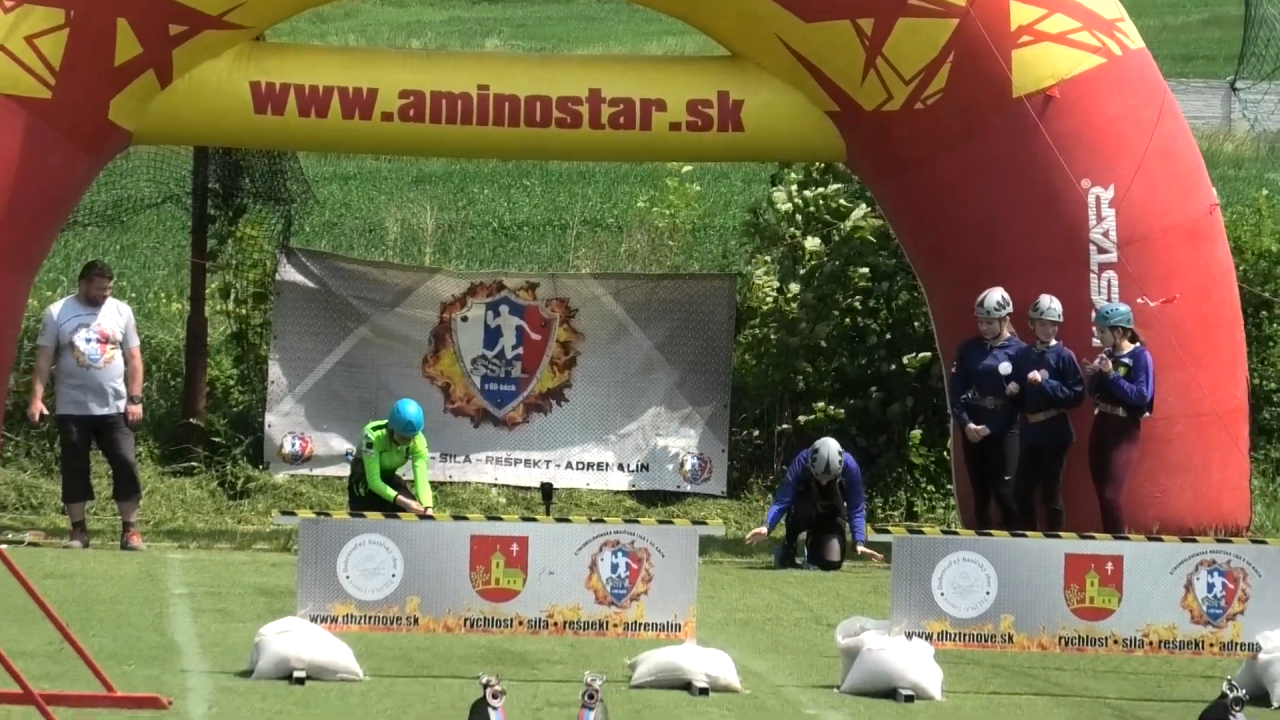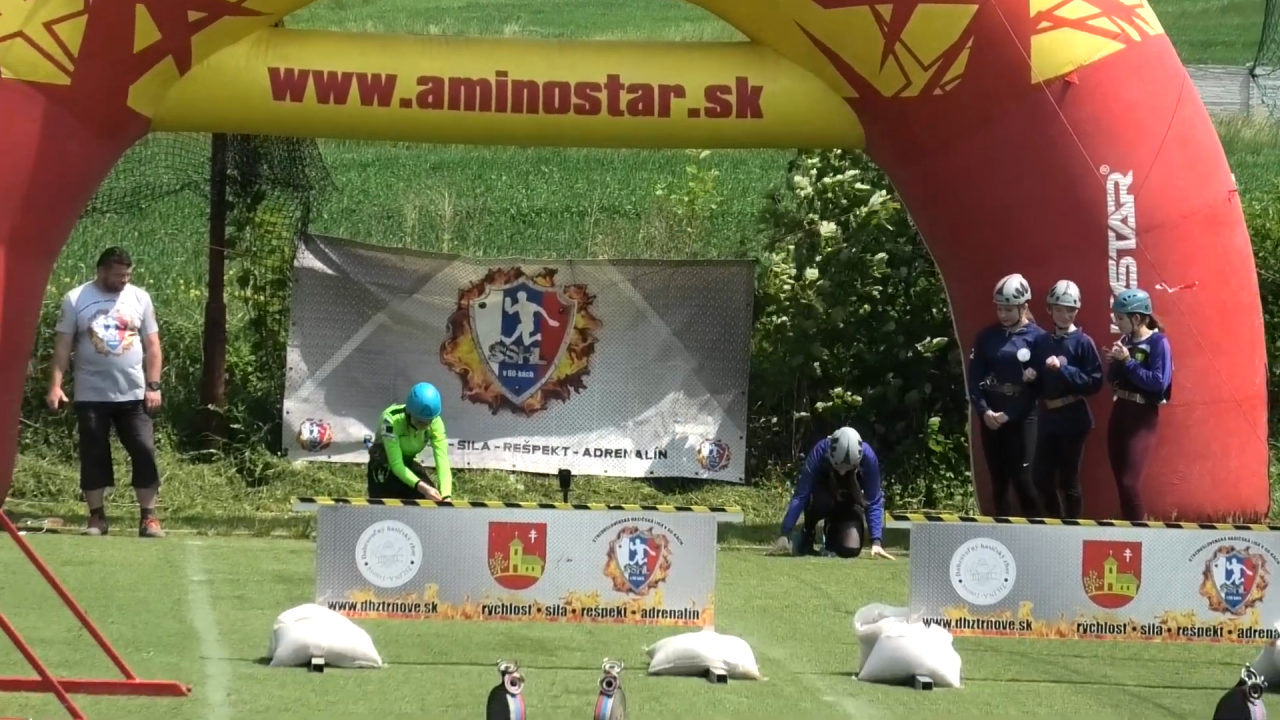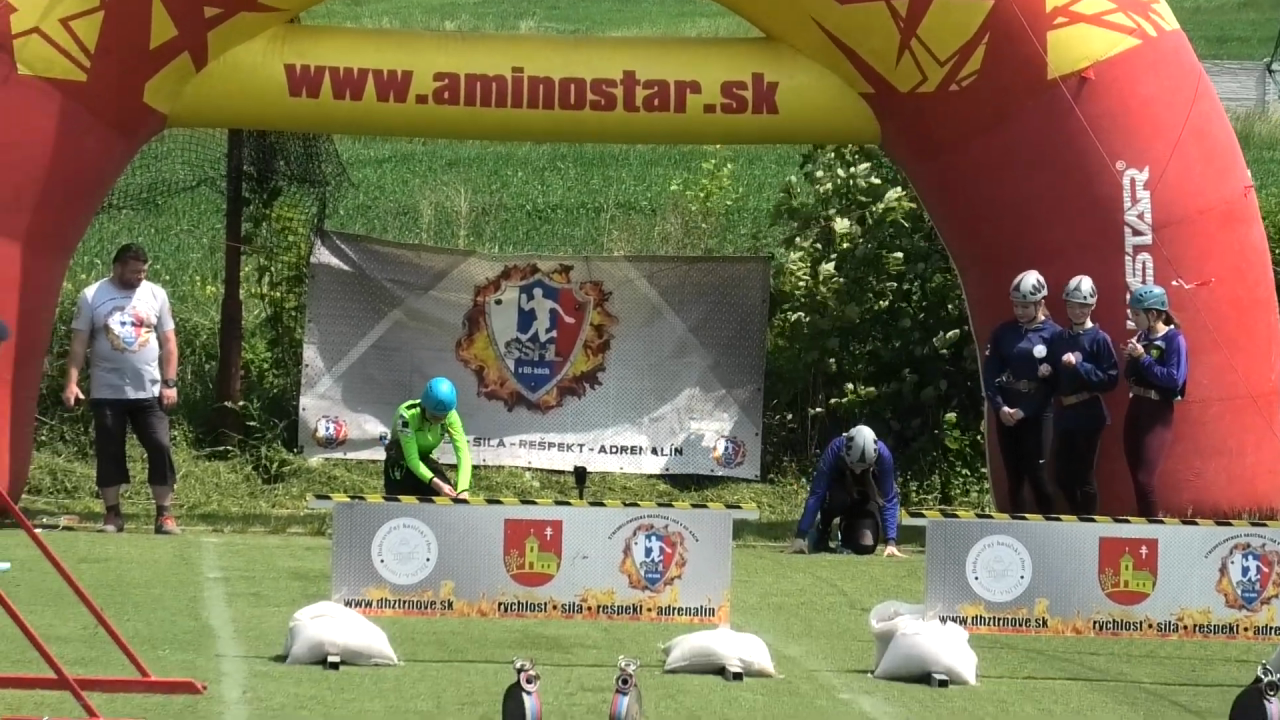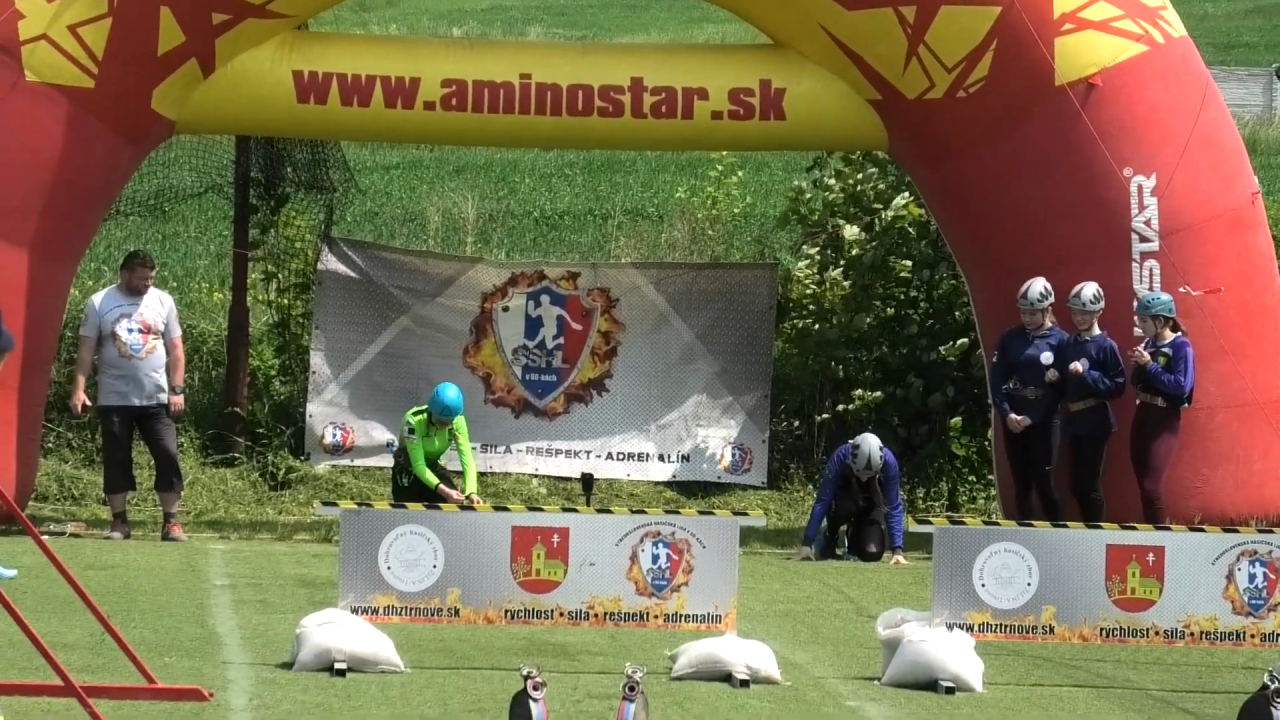
dt=0.1s
person 1, frame 1
left shoulder: (121, 311)
right shoulder: (57, 313)
left elbow: (134, 358)
right elbow: (44, 359)
left wrist: (135, 399)
right wrist: (36, 398)
left hip: (114, 408)
right hip: (72, 409)
left knee: (126, 466)
right knee: (74, 469)
left ankle: (130, 530)
right ankle: (78, 530)
person 1, frame 2
left shoulder: (140, 297)
right shoulder: (75, 299)
left elbow: (152, 345)
right elbow: (63, 346)
left wrist: (153, 386)
right wrist: (55, 385)
left hip: (133, 395)
right hip: (90, 396)
left knee: (144, 453)
right knee: (93, 456)
left ankle: (148, 517)
right ankle: (96, 517)
person 1, frame 3
left shoulder: (156, 294)
right shoulder: (92, 296)
left elbow: (168, 342)
right elbow: (79, 343)
left wrist: (170, 383)
right wrist: (71, 382)
left hip: (149, 392)
right hip: (107, 393)
left knee: (161, 450)
right knee: (109, 453)
left ankle: (164, 515)
right ankle: (112, 515)
person 1, frame 4
left shoulder: (163, 301)
right shoulder: (99, 302)
left elbow: (175, 349)
right elbow: (86, 350)
left wrist: (176, 390)
right wrist: (78, 388)
left hip: (156, 399)
right hip: (114, 399)
left knee: (168, 457)
right knee: (116, 460)
left ankle: (171, 521)
right ankle: (119, 521)
person 2, frame 1
left shoulder: (1019, 351)
right shoulder: (968, 349)
right elbow: (955, 390)
left wrist: (990, 428)
right wrist: (965, 423)
left hip: (1004, 429)
right hip: (972, 427)
left knee: (1003, 491)
right knee: (980, 491)
person 2, frame 2
left shoulder: (1037, 337)
right shoulder: (987, 335)
right elbow: (973, 377)
left wrist: (1008, 414)
right wrist: (983, 410)
left hip: (1021, 415)
right hip: (990, 413)
left knee: (1020, 477)
right knee: (998, 478)
person 2, frame 3
left shoulder: (1053, 333)
right shoulder: (1003, 331)
right elbow: (989, 373)
left wrist: (1024, 411)
right wrist: (999, 407)
left hip: (1037, 412)
right hip: (1006, 410)
left knee: (1036, 474)
right knee: (1013, 475)
person 2, frame 4
left shoulder: (1060, 340)
right shoulder: (1010, 338)
left elbow: (1059, 389)
right elbow: (996, 380)
left wrist: (1031, 418)
right wrist: (1006, 413)
left hip: (1044, 418)
right hip: (1012, 416)
left knee: (1042, 481)
right knee: (1020, 481)
person 3, frame 1
left shoulder: (1064, 356)
right shoulder: (1022, 355)
left elbow: (1076, 397)
left wrist: (1044, 384)
right wrist: (1013, 393)
left hip: (1055, 433)
right hip: (1029, 432)
left knee: (1051, 494)
right knee: (1021, 491)
person 3, frame 2
left shoulder: (1083, 342)
right shoulder: (1042, 341)
left elbow: (1094, 383)
left wrist: (1062, 369)
right wrist: (1031, 378)
left hip: (1074, 419)
right hip: (1048, 417)
left knee: (1068, 480)
right knee: (1040, 476)
person 3, frame 3
left shoulder: (1099, 339)
right shoulder: (1059, 337)
left elbow: (1110, 380)
left wrist: (1078, 366)
left hip: (1089, 416)
right hip: (1064, 414)
left knee: (1084, 477)
right knee: (1062, 475)
person 3, frame 4
left shoulder: (1106, 346)
right shoulder: (1068, 344)
left elbow: (1117, 387)
left wrist: (1085, 374)
left hip: (1096, 422)
right hip: (1073, 420)
left knee: (1090, 484)
right knee: (1076, 483)
person 4, frame 1
left shoulder: (1140, 356)
right shoulder: (1106, 355)
left elbow: (1141, 396)
left wrist: (1111, 374)
right wrist: (1095, 376)
left hip: (1124, 429)
right hip: (1101, 425)
left knee: (1111, 495)
right knee: (1102, 494)
person 4, frame 2
left shoulder: (1158, 342)
right shoulder: (1126, 341)
left elbow: (1159, 382)
left wrist: (1128, 361)
right wrist: (1115, 362)
left hip: (1142, 416)
right hip: (1119, 412)
left knee: (1129, 482)
right knee: (1120, 481)
person 4, frame 3
left shoulder: (1174, 338)
right shoulder: (1142, 337)
left elbow: (1174, 379)
left wrist: (1143, 357)
right wrist: (1131, 359)
left hip: (1158, 413)
right hip: (1136, 408)
left knee: (1145, 479)
right knee: (1136, 477)
person 4, frame 4
left shoulder: (1181, 345)
right shoulder: (1149, 344)
left elbow: (1180, 385)
left wrist: (1150, 365)
right wrist: (1138, 366)
left hip: (1165, 419)
right hip: (1142, 415)
left knee: (1151, 486)
right knee: (1142, 484)
